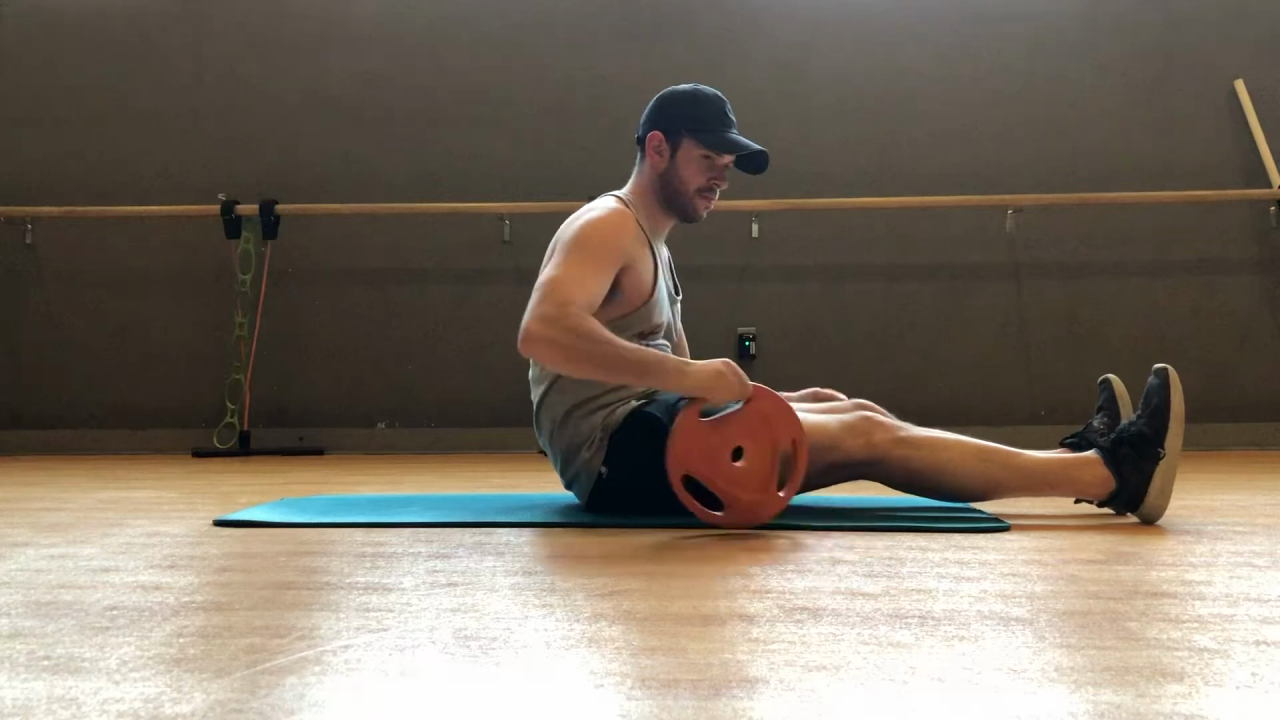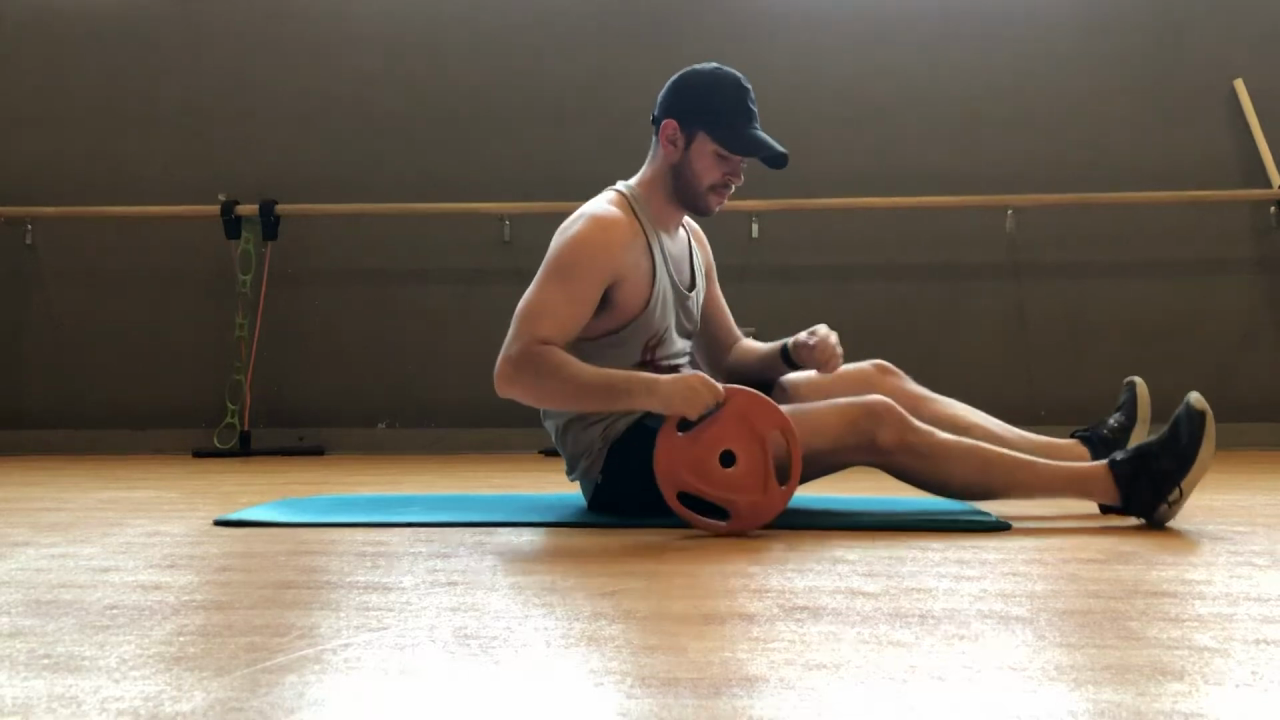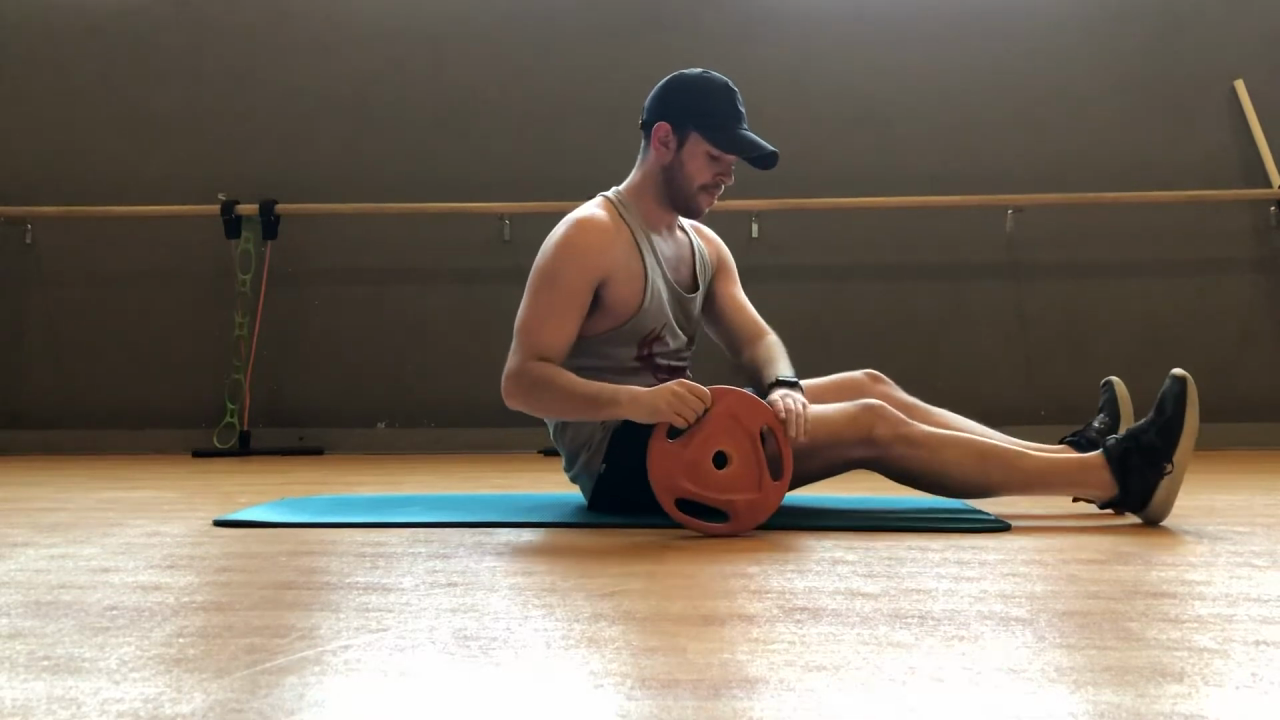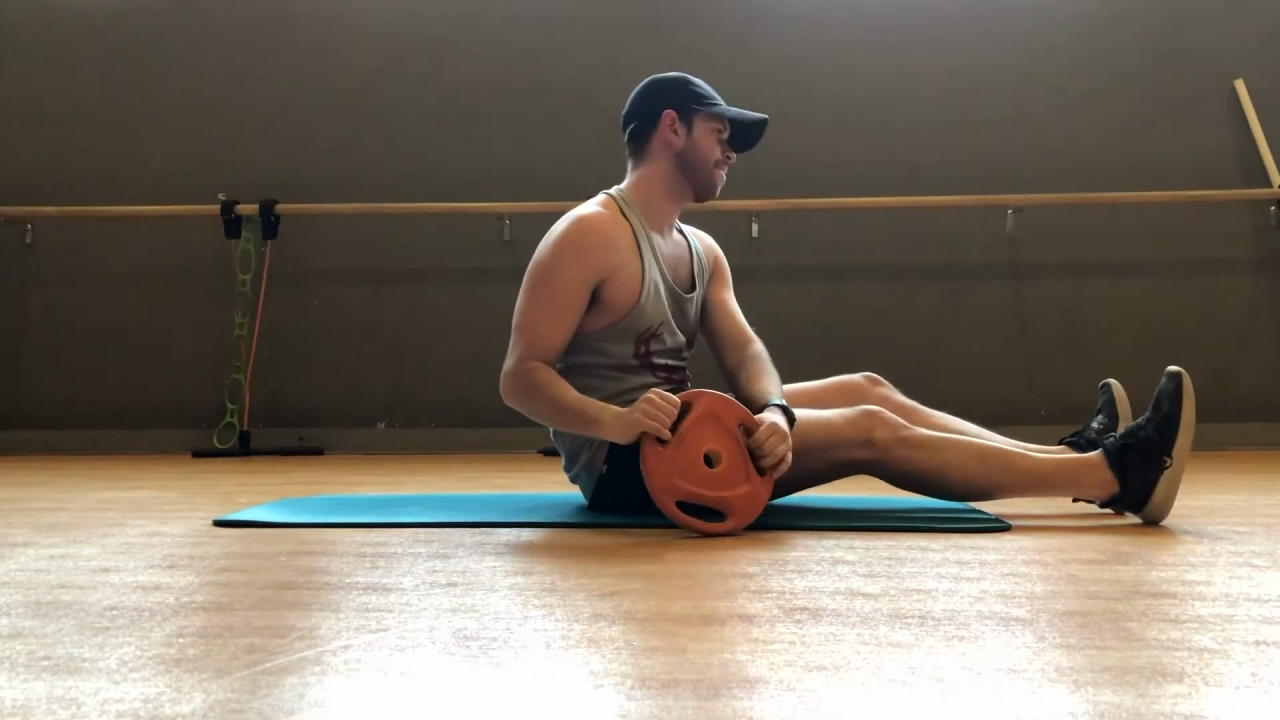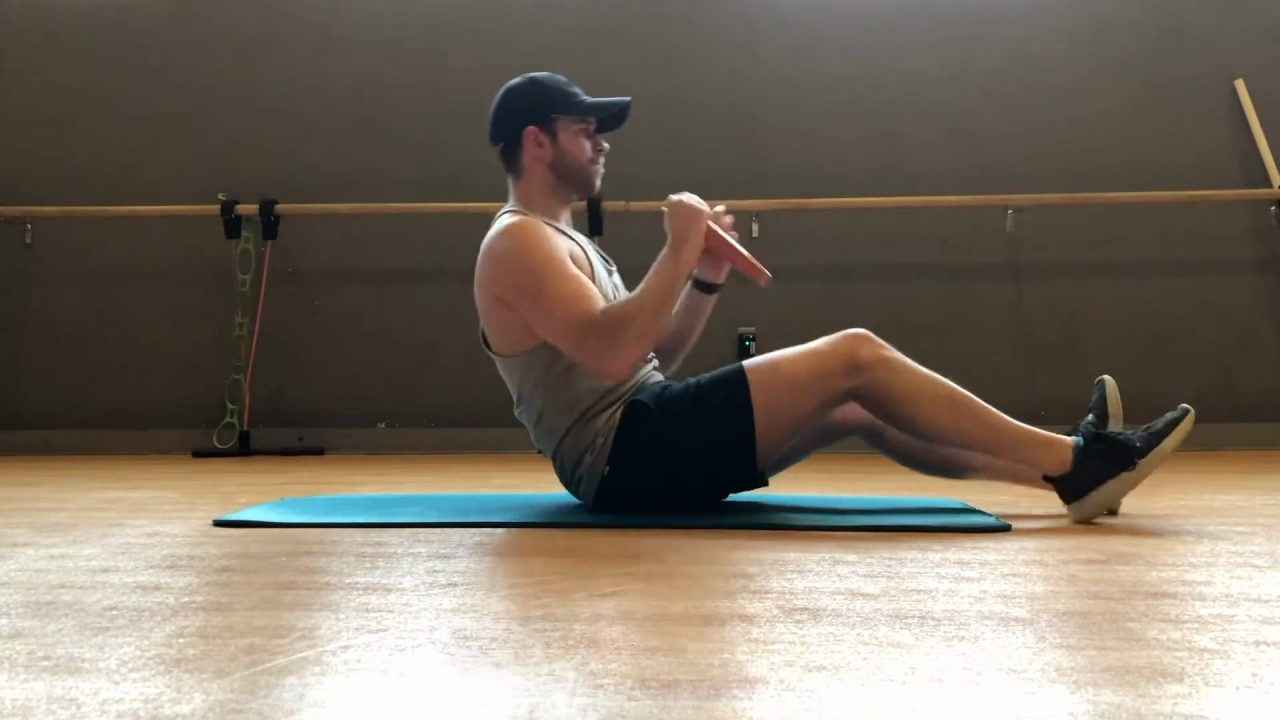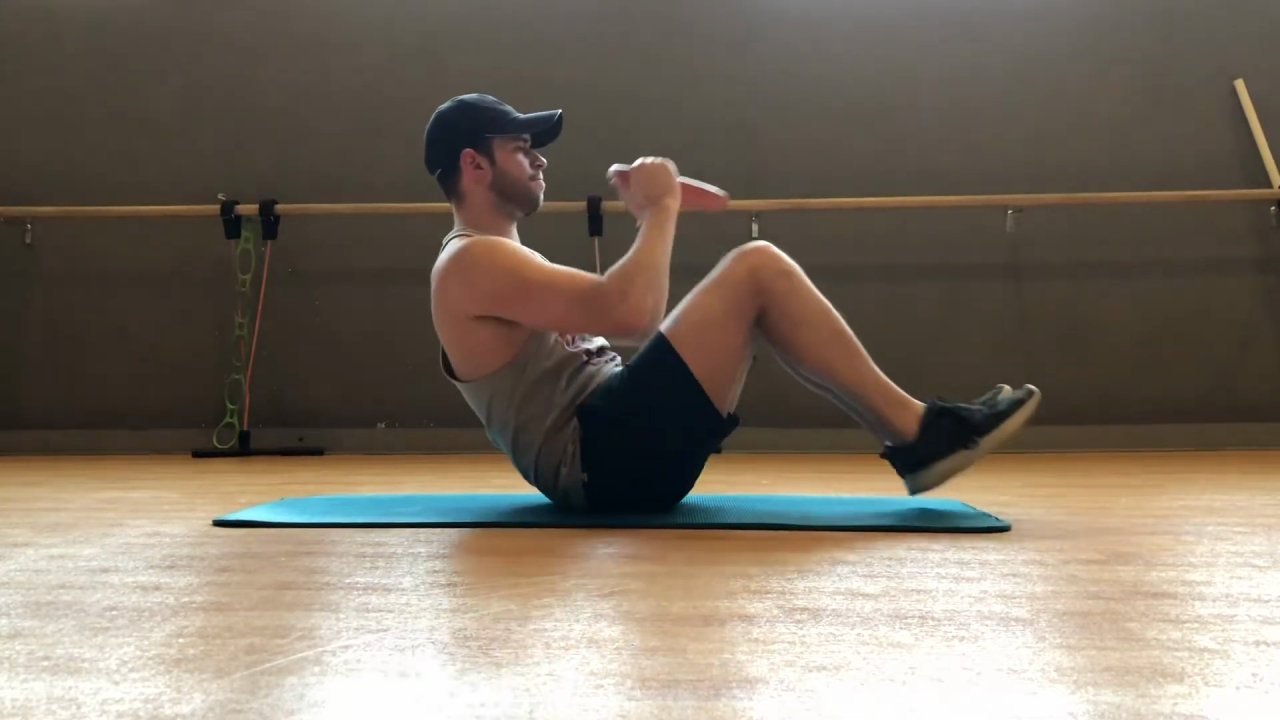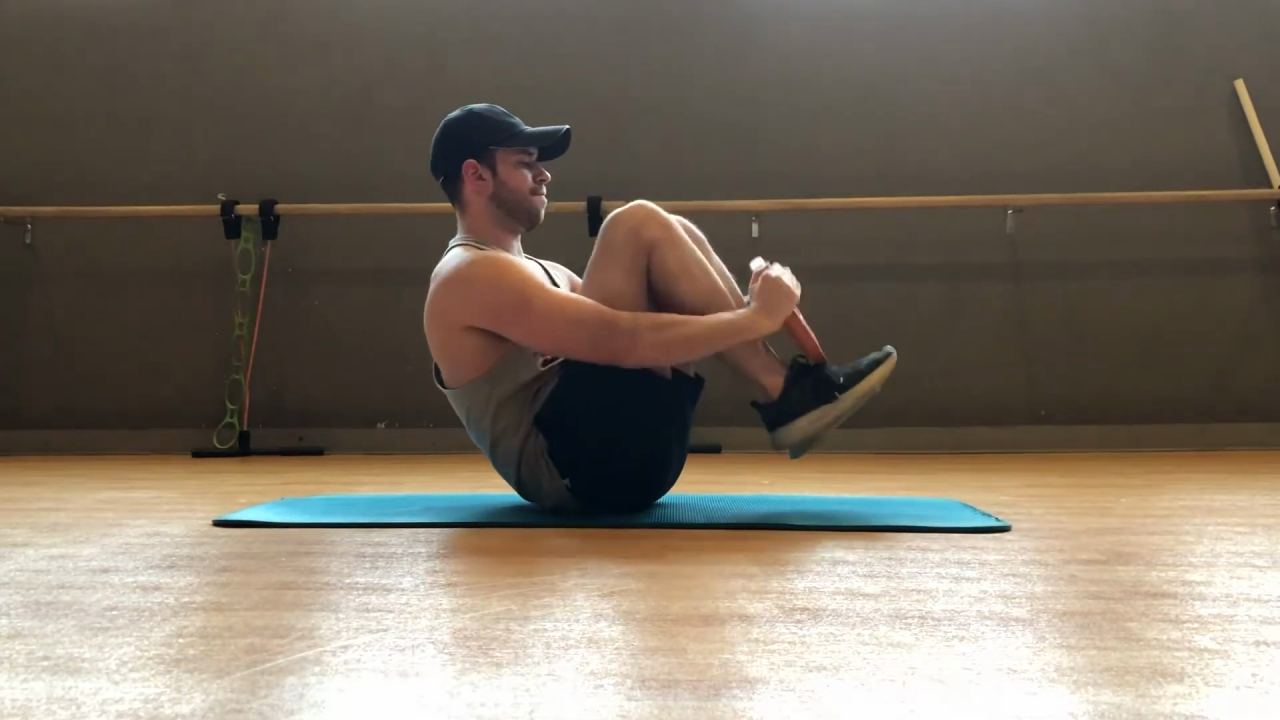
dt=0.7s
person 1, frame 1
left shoulder: (652, 249)
right shoulder: (607, 226)
right elbow: (542, 332)
left wrist: (782, 403)
right wrist: (686, 377)
left hip: (644, 435)
right hip: (617, 451)
left knee: (860, 419)
right knee: (863, 437)
left ankle: (1080, 461)
right ankle: (1112, 474)
person 1, frame 2
left shoulder: (688, 237)
right shoulder: (602, 233)
left elbow: (726, 357)
right elbow: (515, 370)
left wrist: (793, 352)
right wrist: (651, 388)
right hip: (624, 459)
left knee: (880, 379)
right knee: (876, 425)
left ankle: (1084, 454)
right ankle: (1119, 485)
person 1, frame 3
left shoulder: (702, 244)
right shoulder: (588, 238)
left elbow: (757, 342)
right elbow: (520, 381)
left wrist: (783, 390)
right wrist: (635, 401)
left hip: (672, 437)
right hip: (622, 459)
left knee: (868, 387)
right knee: (870, 426)
left ankle: (1077, 457)
right ankle: (1114, 476)
person 1, frame 4
left shoulder: (699, 249)
right shoulder: (588, 235)
left elbow: (743, 351)
right elbow: (520, 377)
left wrist: (773, 412)
right wrist: (613, 421)
left hip: (673, 436)
right hip: (621, 462)
left knee: (866, 391)
right knee: (869, 434)
left ankle: (1077, 458)
right ankle: (1115, 475)
person 1, frame 5
left shoulder: (561, 240)
right shoulder: (517, 242)
left elbow: (654, 362)
right elbow: (615, 354)
left wrist: (705, 278)
right wrist: (678, 251)
left hip: (642, 446)
right hip: (628, 457)
left knee: (853, 406)
right knee: (857, 356)
left ankle: (1064, 461)
right ankle: (1078, 462)
person 1, frame 6
left shoulder: (503, 260)
right shoulder: (475, 262)
left elbow: (604, 336)
right elbow: (630, 314)
left wrist: (650, 228)
right wrist: (661, 213)
left hip: (613, 449)
right hip: (606, 459)
left knee: (750, 290)
right knee: (759, 267)
left ankle: (913, 432)
right ankle: (918, 432)
person 1, frame 7
left shoulder: (531, 271)
right shoulder: (473, 276)
right elbow: (624, 343)
right wrist: (755, 318)
left hip: (630, 450)
right hip: (581, 461)
left knee: (674, 234)
right knee: (640, 225)
left ankle: (785, 390)
right ankle: (787, 392)
